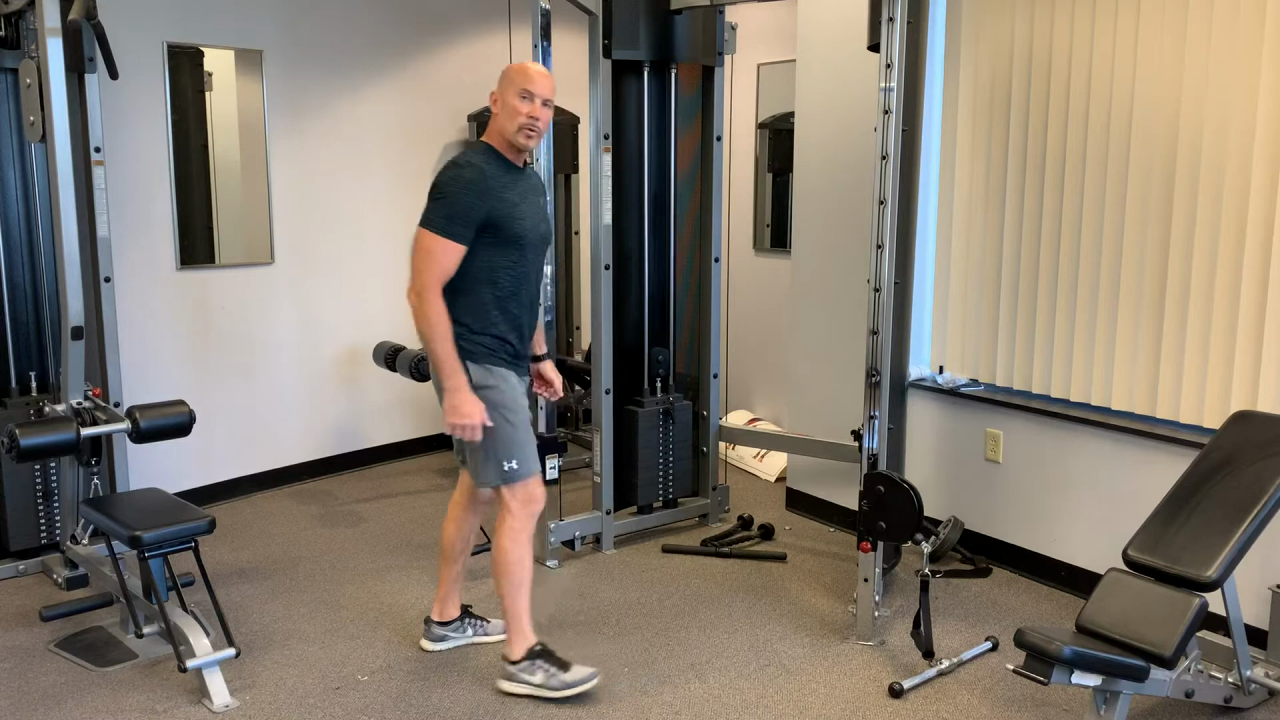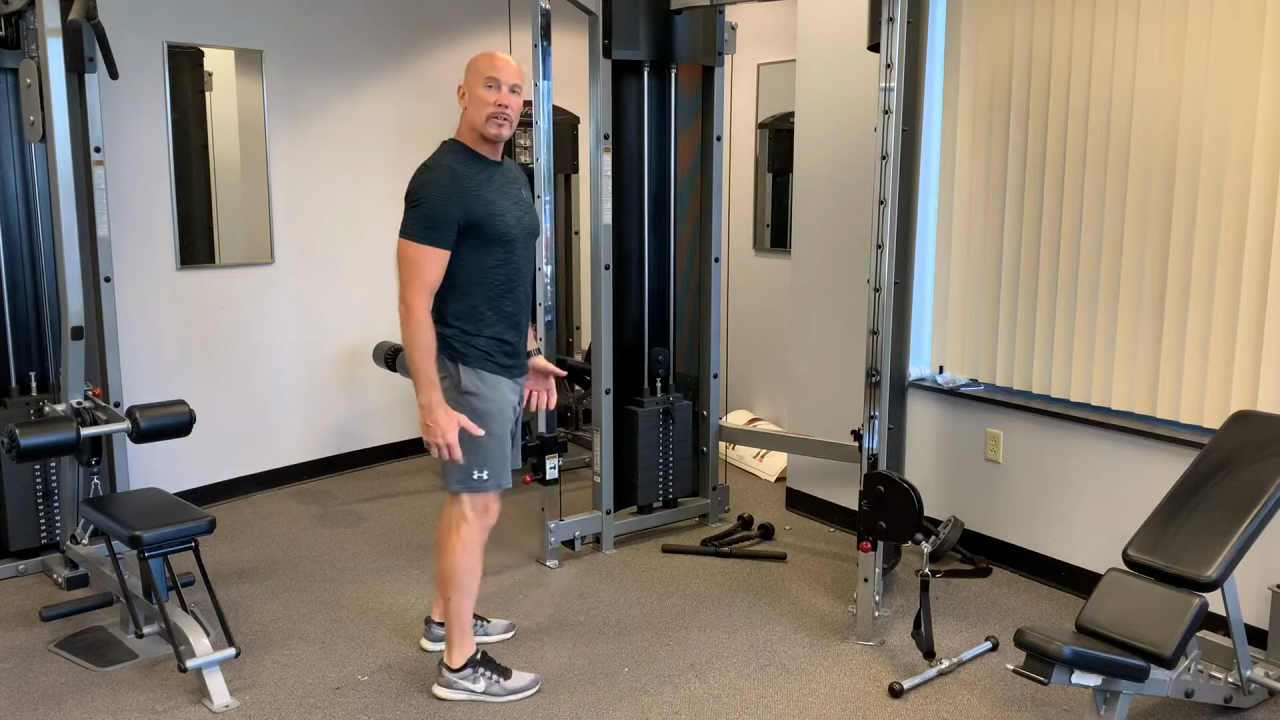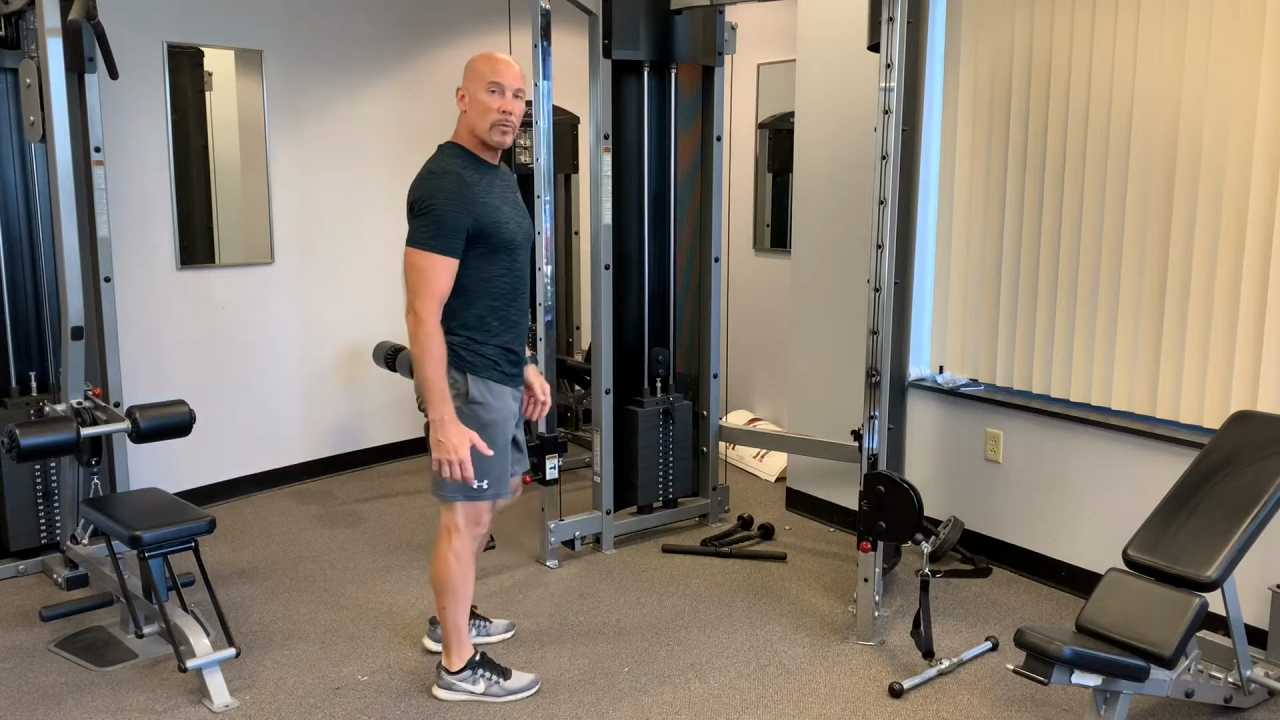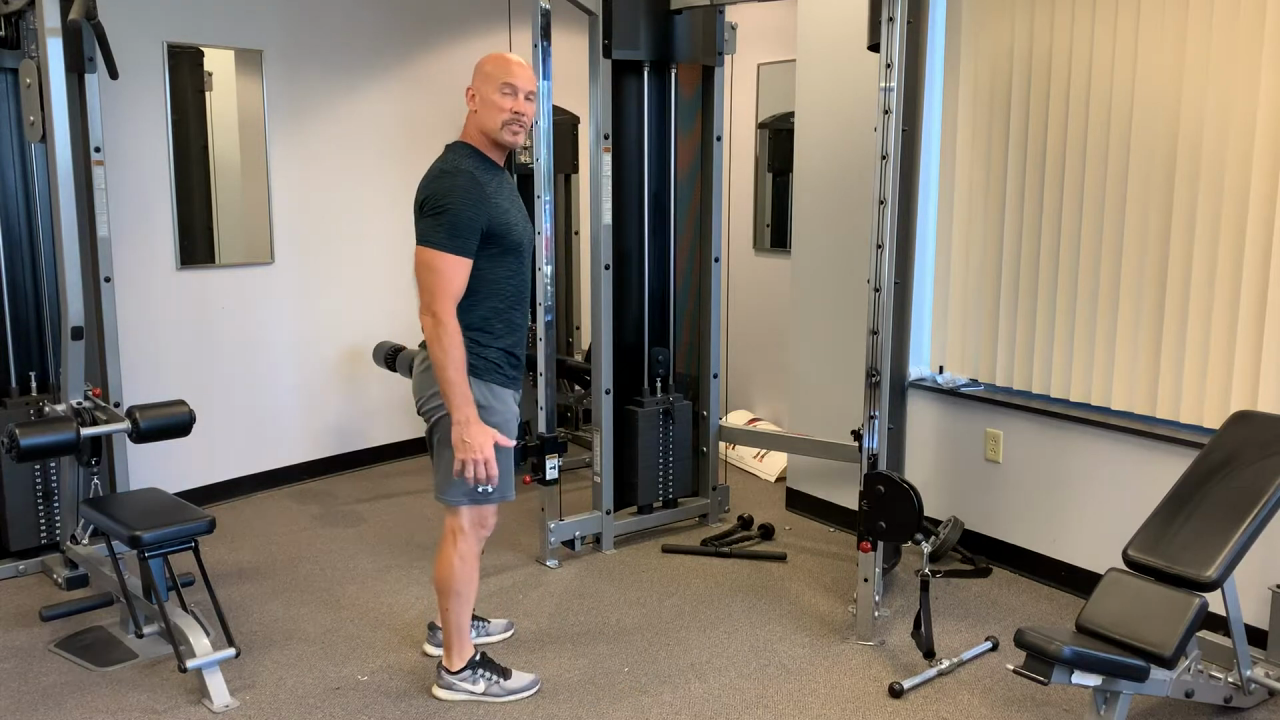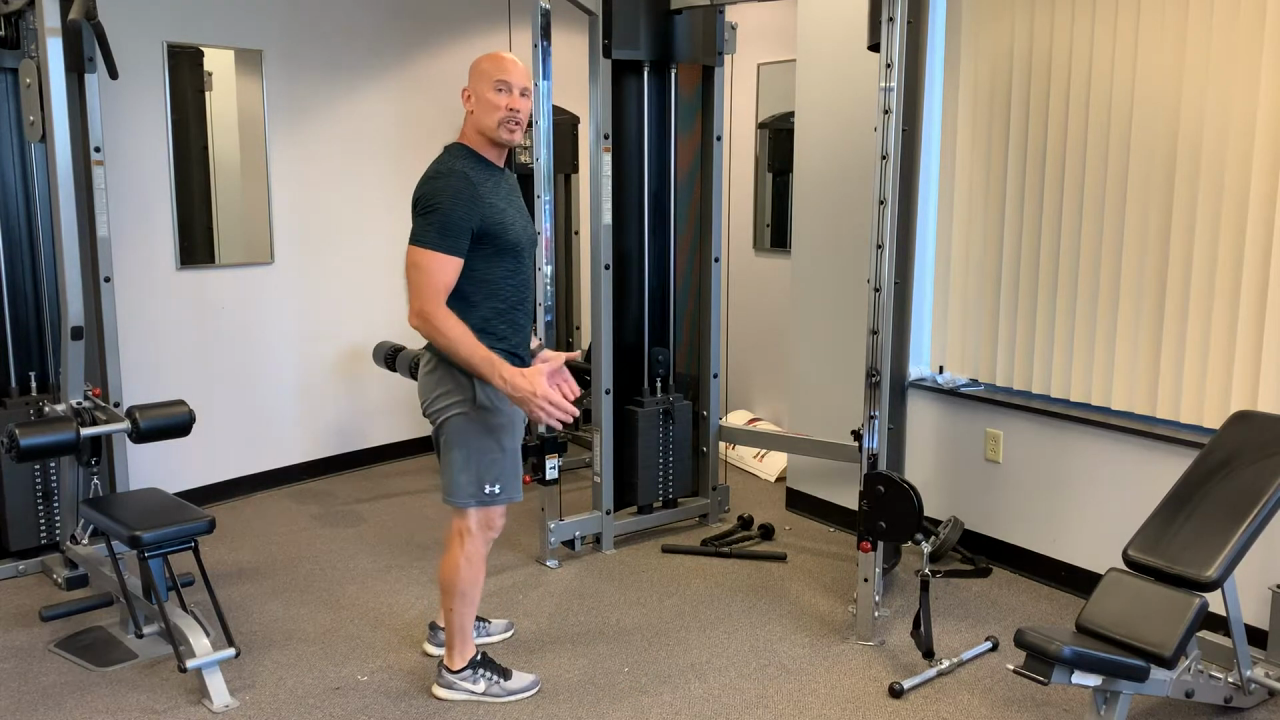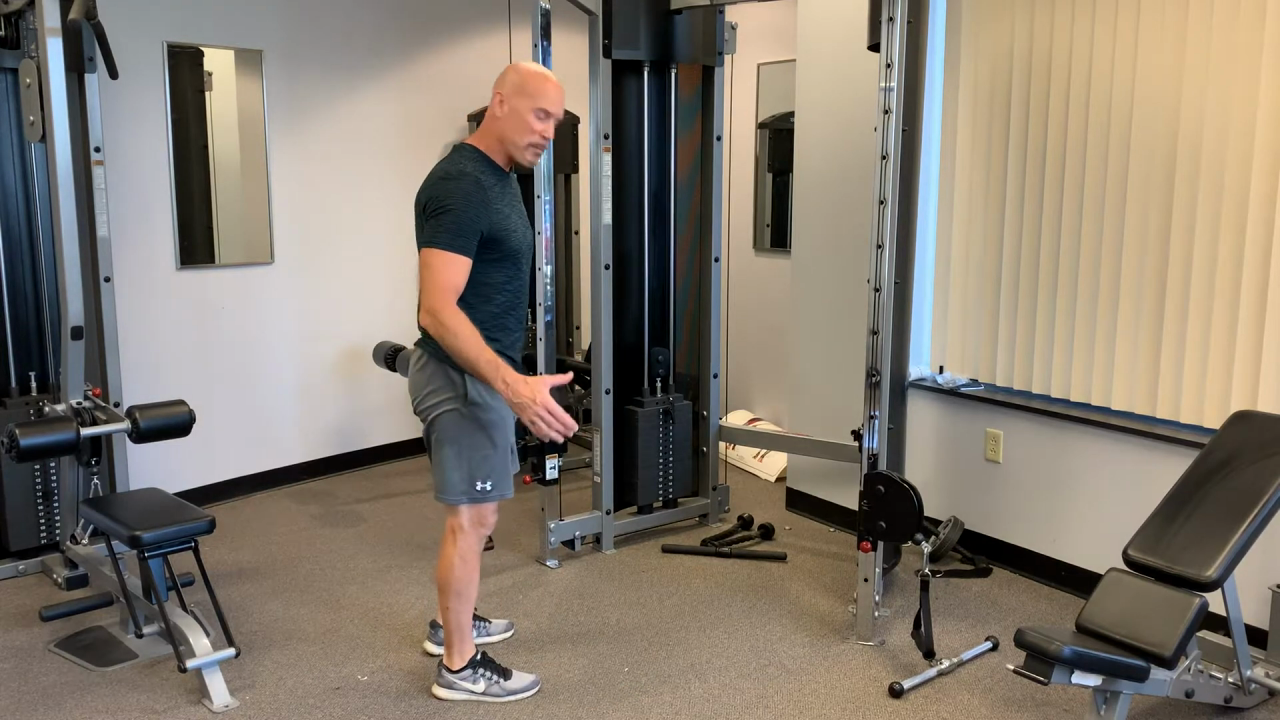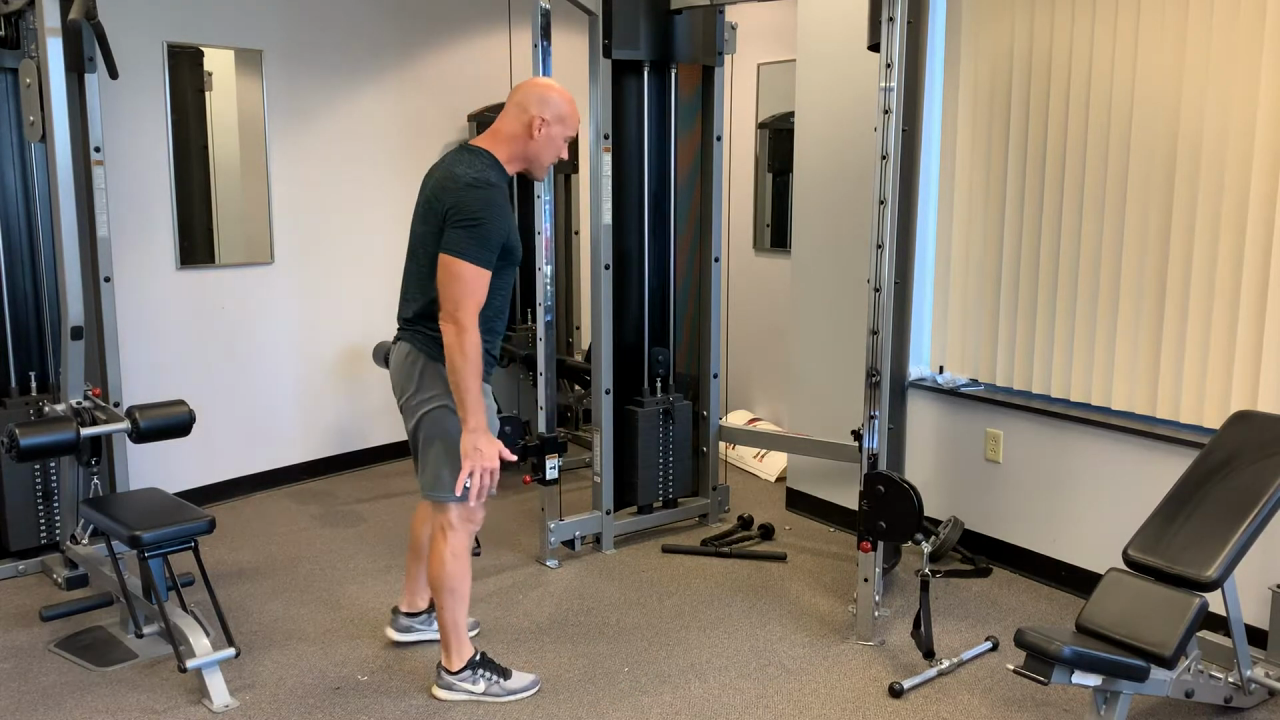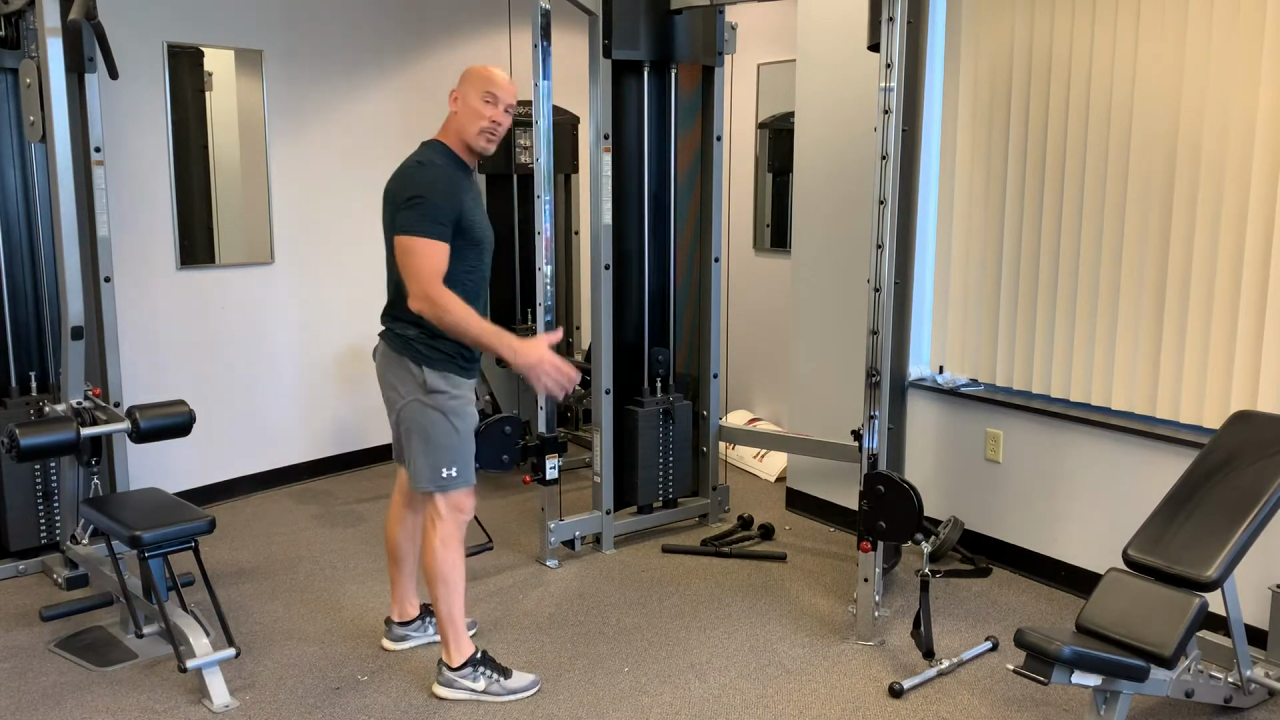
dt=0.4s
person 1, frame 1
left shoulder: (528, 182)
right shoulder: (467, 180)
right elbow: (425, 290)
left wrist: (538, 355)
right wrist: (456, 388)
left hip: (505, 361)
right hip: (476, 366)
left knee: (478, 487)
right knee: (525, 498)
left ankle: (445, 617)
right ankle: (522, 653)
person 1, frame 2
left shoulder: (512, 177)
right shoulder: (442, 180)
right elbow: (415, 303)
left wrist: (531, 354)
right wrist: (432, 404)
left hip: (502, 367)
right hip: (468, 372)
left knee: (470, 501)
right knee: (476, 510)
left ankle: (444, 618)
right ankle: (460, 665)
person 1, frame 3
left shoulder: (499, 177)
right shoulder: (446, 185)
right elbow: (423, 315)
left wrist: (527, 364)
right wrist: (443, 418)
left hip: (498, 374)
right hip: (468, 378)
left knee: (502, 490)
right knee: (467, 515)
left ankle: (450, 619)
right ankle: (460, 666)
person 1, frame 4
left shoulder: (493, 176)
right shoulder: (457, 184)
right elbow: (438, 314)
right wrist: (467, 418)
left hip: (491, 376)
right hip: (470, 380)
left knee: (477, 509)
right knee: (471, 518)
left ankle: (450, 622)
right ankle: (459, 667)
person 1, frame 5
left shoulder: (498, 177)
right shoulder: (452, 184)
right elbow: (426, 310)
left wrist: (536, 353)
right wrist: (510, 379)
left hip: (495, 373)
right hip: (473, 380)
left knee: (476, 512)
right knee: (480, 520)
left ankle: (450, 623)
right ankle: (460, 666)
person 1, frame 6
left shoulder: (494, 177)
right shoulder: (461, 187)
right elbow: (437, 310)
left wrist: (510, 378)
right wrist: (515, 385)
left hip: (475, 372)
right hip: (462, 376)
left knee: (472, 510)
right knee: (473, 517)
left ankle: (452, 621)
right ankle: (460, 666)
person 1, frame 7
left shoulder: (459, 167)
right shoulder: (482, 197)
right elbow: (459, 322)
right wrist: (475, 429)
left hip: (419, 356)
right hip: (441, 369)
left knee: (440, 494)
right knee: (461, 513)
left ankle: (414, 610)
right ankle: (459, 666)
person 1, frame 8
left shoulder: (456, 178)
right shoulder: (424, 177)
right elbow: (425, 295)
right wrist: (517, 351)
left hip: (429, 362)
right hip: (426, 367)
left knee: (415, 489)
right knee: (452, 505)
left ankle: (405, 617)
right ankle: (460, 663)
